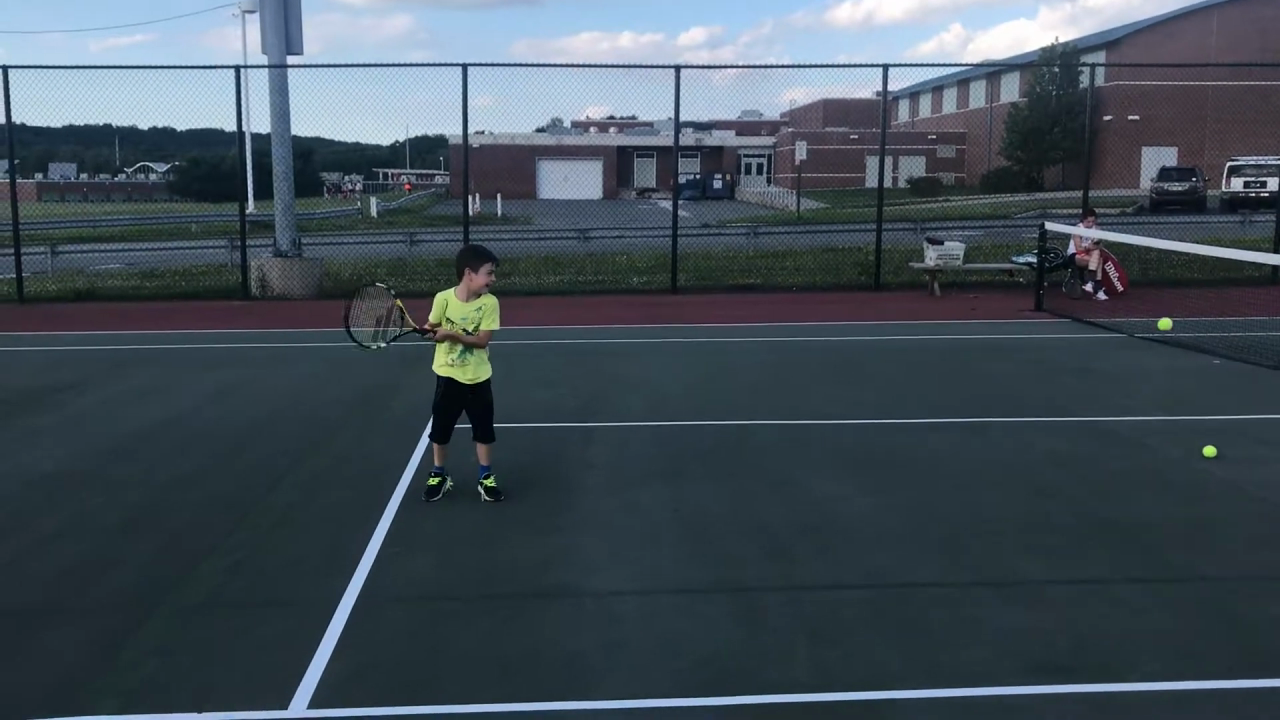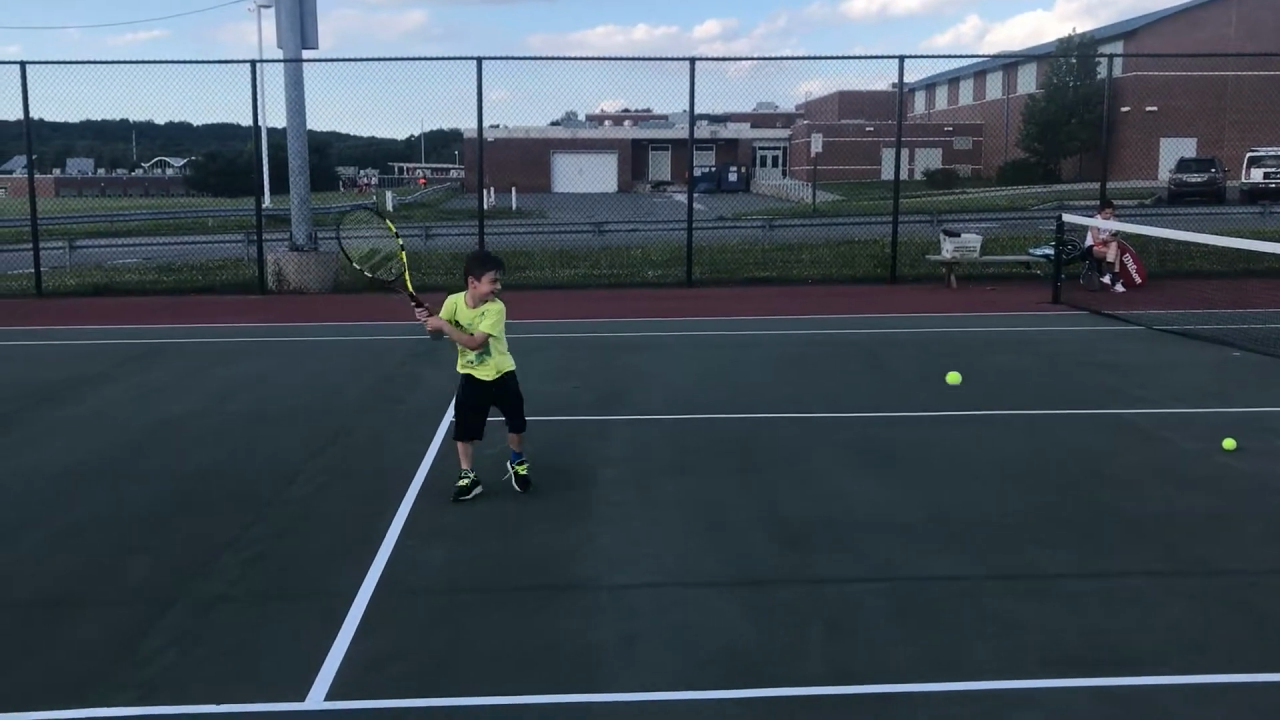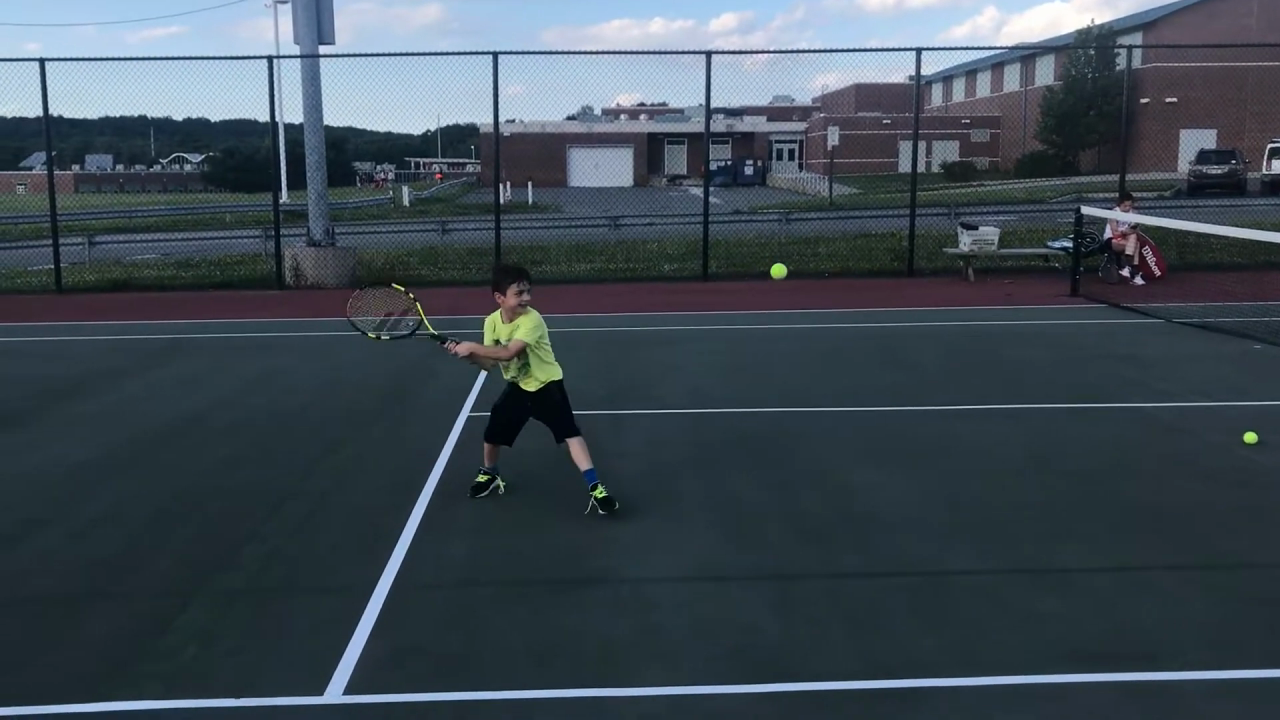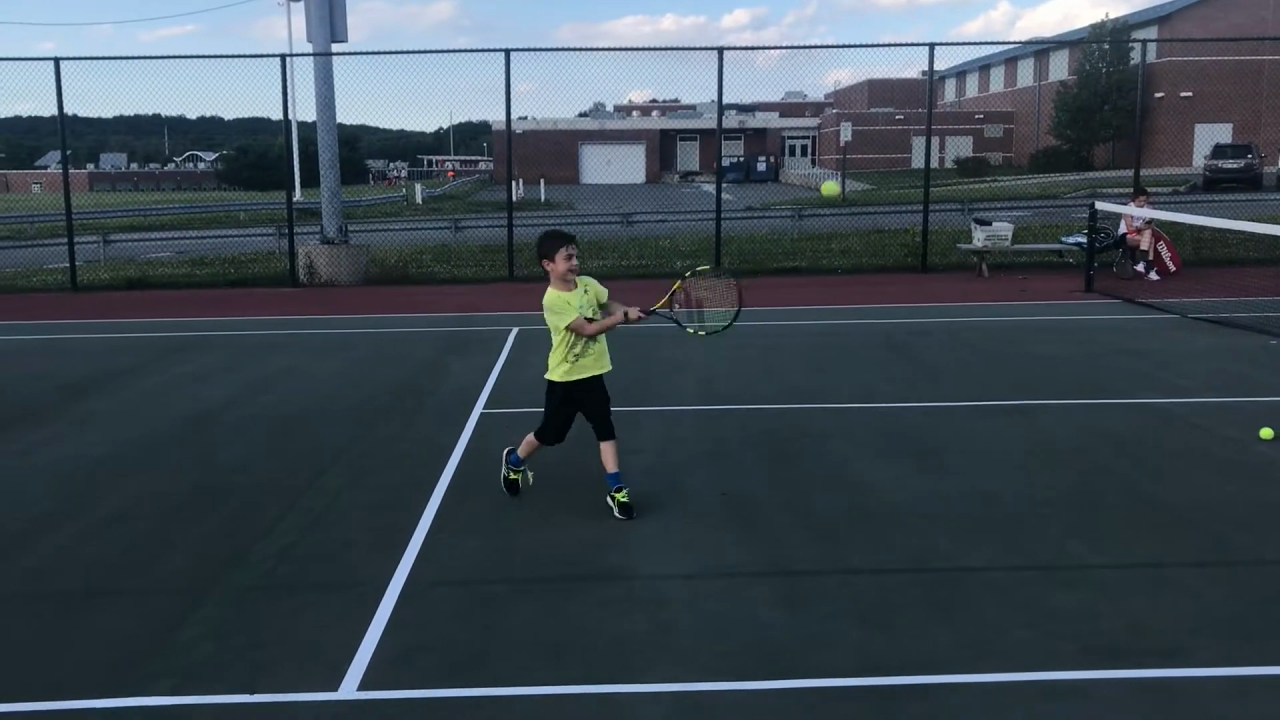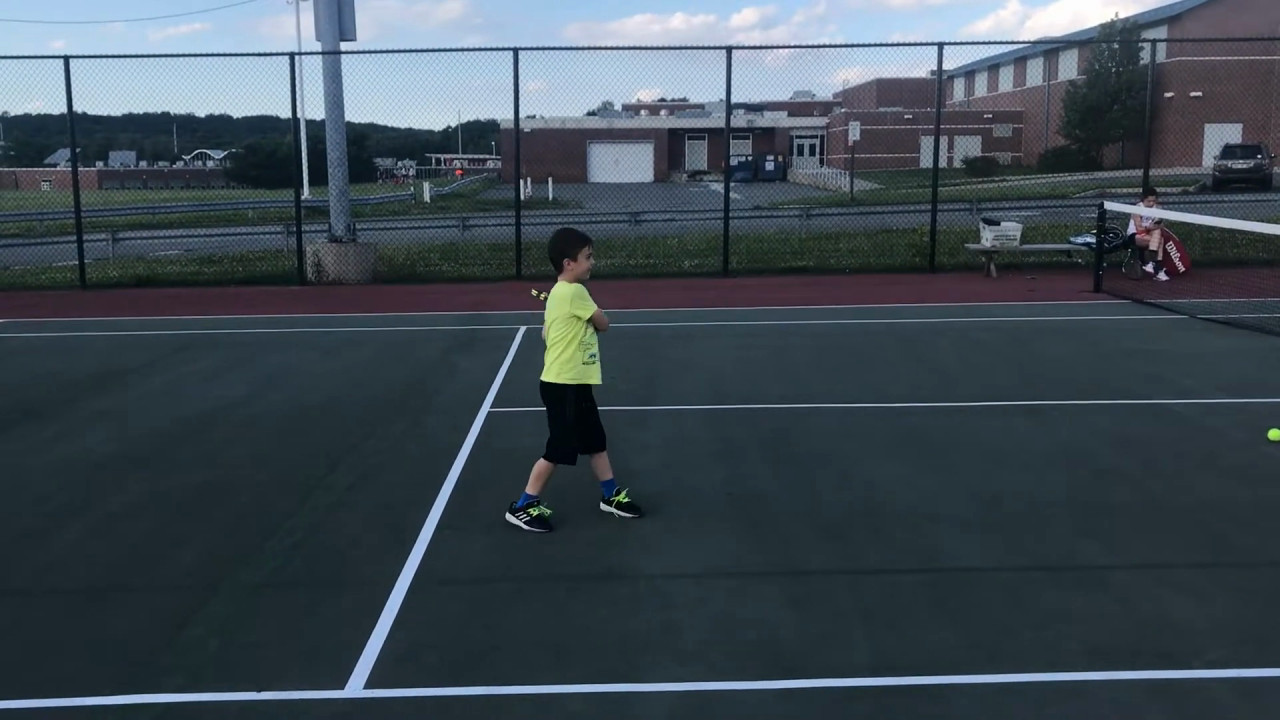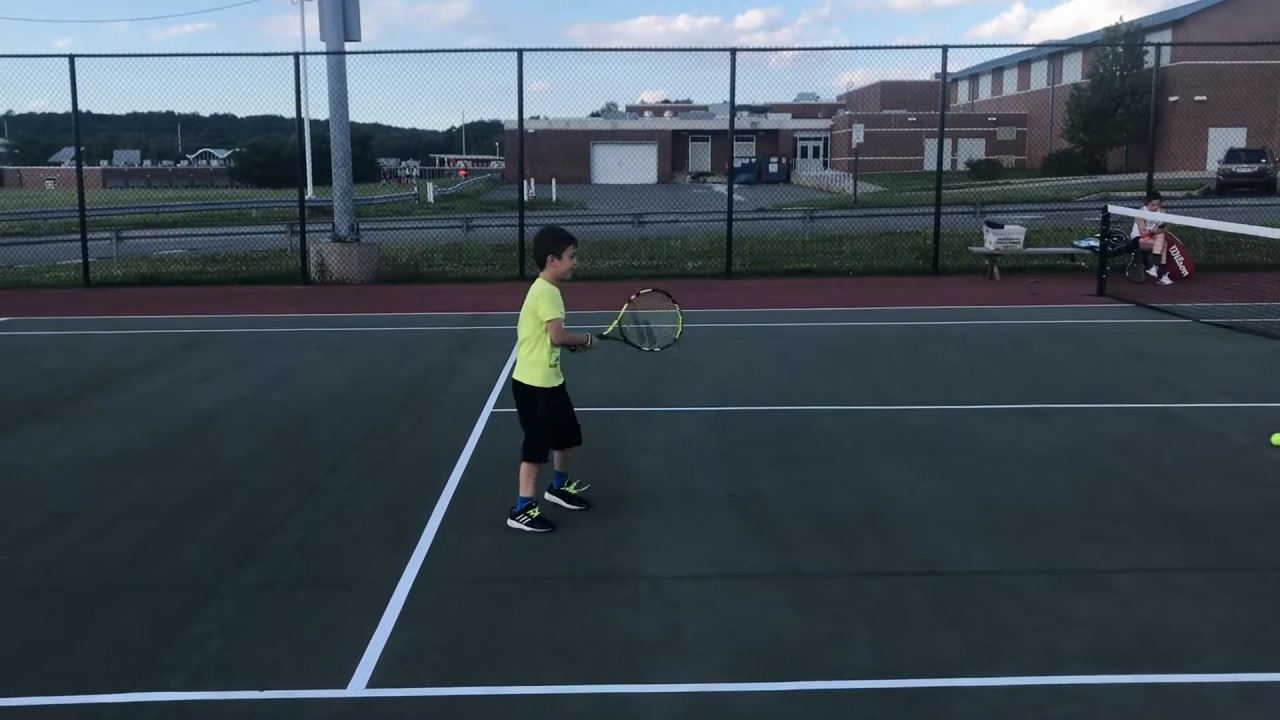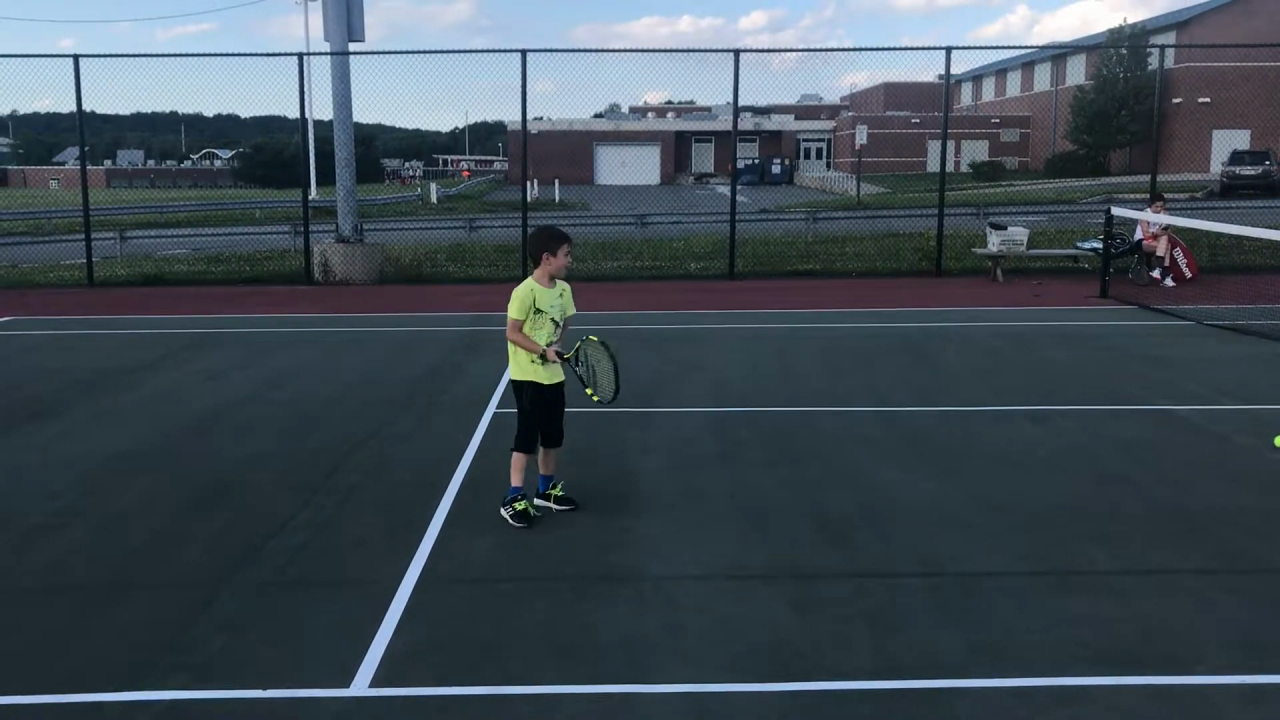
dt=0.3s
person 1, frame 1
left shoulder: (490, 303)
right shoulder: (443, 298)
left elbow: (483, 340)
right elbow: (432, 327)
left wrist: (454, 335)
right wrist: (431, 331)
left hip: (478, 376)
right hip: (448, 375)
left knee: (484, 431)
right knee: (440, 430)
left ankle: (486, 478)
right ankle: (438, 475)
person 1, frame 2
left shoulder: (496, 309)
right shoulder: (453, 302)
left elbow: (472, 343)
right elbow: (440, 332)
left wrist: (442, 326)
right wrist: (428, 320)
left hip: (501, 372)
right hip: (472, 373)
left knee: (516, 422)
right knee: (463, 427)
left ankle: (517, 462)
right ankle: (469, 477)
person 1, frame 3
left shoulder: (532, 320)
right shoulder: (492, 323)
left elbow: (508, 353)
right elbow: (489, 362)
left wrist: (472, 347)
right wrist: (467, 352)
left hip: (547, 384)
right hip: (518, 385)
left knee: (570, 432)
right knee: (493, 432)
left ankle: (596, 487)
right ankle: (488, 473)
person 1, frame 4
left shoulder: (587, 283)
right shoulder: (552, 300)
left elbow: (612, 307)
right elbow: (587, 330)
left wrist: (624, 312)
right wrist: (625, 317)
left hip: (592, 374)
right hip: (564, 378)
left knee: (606, 430)
right knee: (548, 432)
left ankle: (616, 489)
right ankle: (514, 460)
person 1, frame 5
left shoulder: (560, 292)
right shoulder: (574, 292)
left elbow: (547, 332)
right elbow: (602, 323)
right wrist: (600, 315)
left hip: (576, 382)
right hip: (562, 385)
left knee: (595, 441)
right knee: (559, 449)
left ankle: (611, 494)
right ankle: (525, 506)
person 1, frame 6
left shoulder: (549, 289)
right shoulder: (545, 292)
right elbow: (559, 336)
left wrist: (574, 341)
right wrist: (586, 340)
left hip: (551, 380)
right hip: (533, 383)
left knee: (568, 435)
right knee: (537, 446)
left ankle: (560, 485)
right ankle: (522, 509)
person 1, frame 7
left shoulder: (564, 289)
right shoulder: (524, 292)
right elbow: (512, 333)
left wrist: (556, 348)
right wrist: (543, 351)
left hip: (553, 377)
right hip: (528, 378)
left knee: (552, 436)
right knee: (526, 438)
left ankle: (546, 489)
right ankle: (514, 499)
